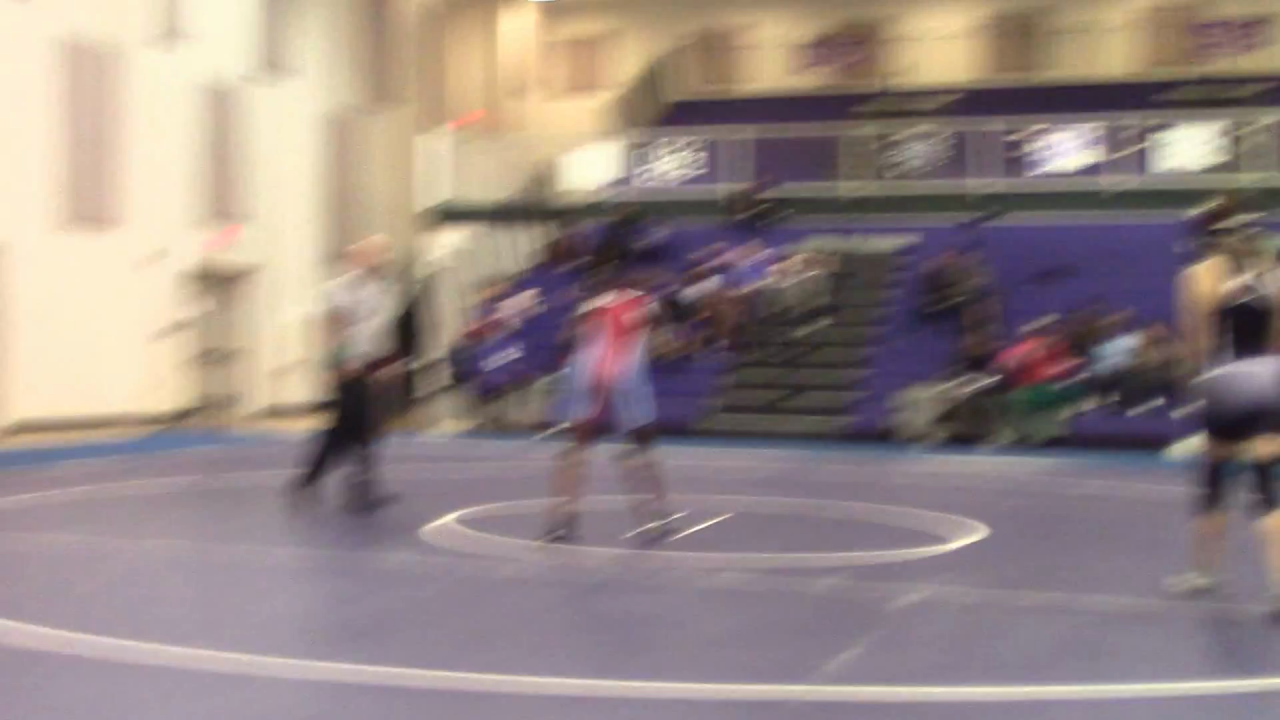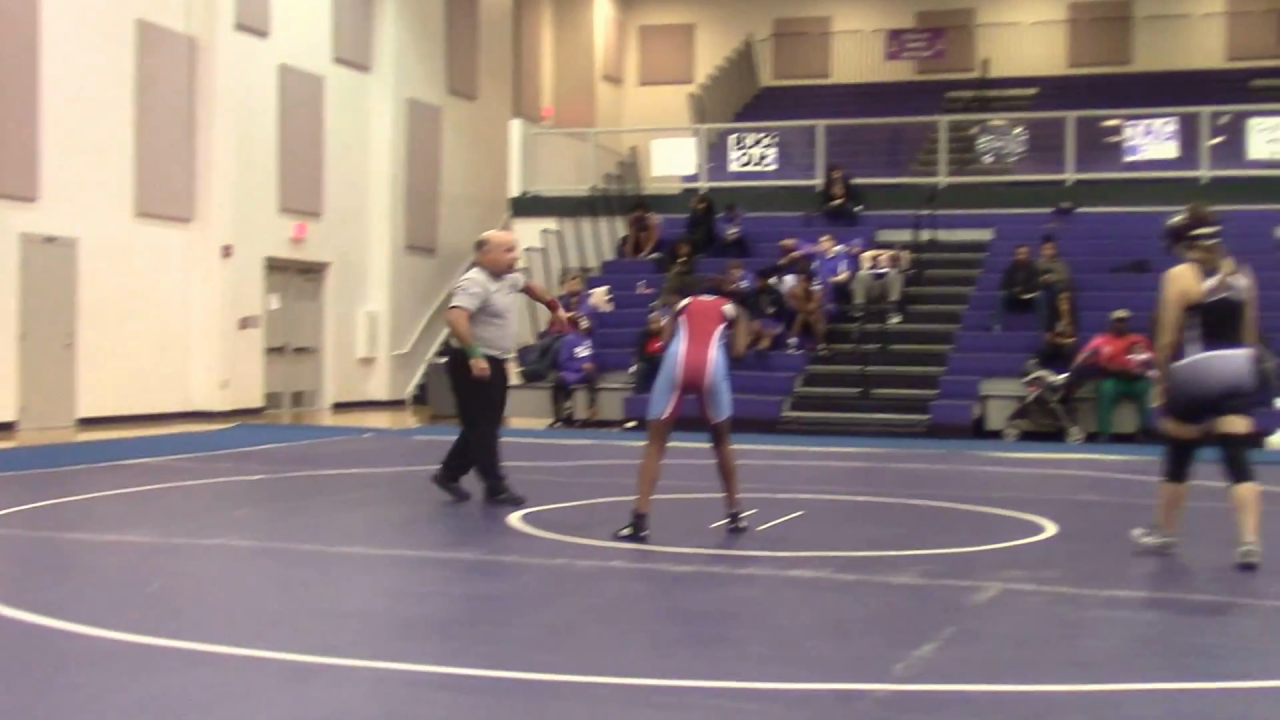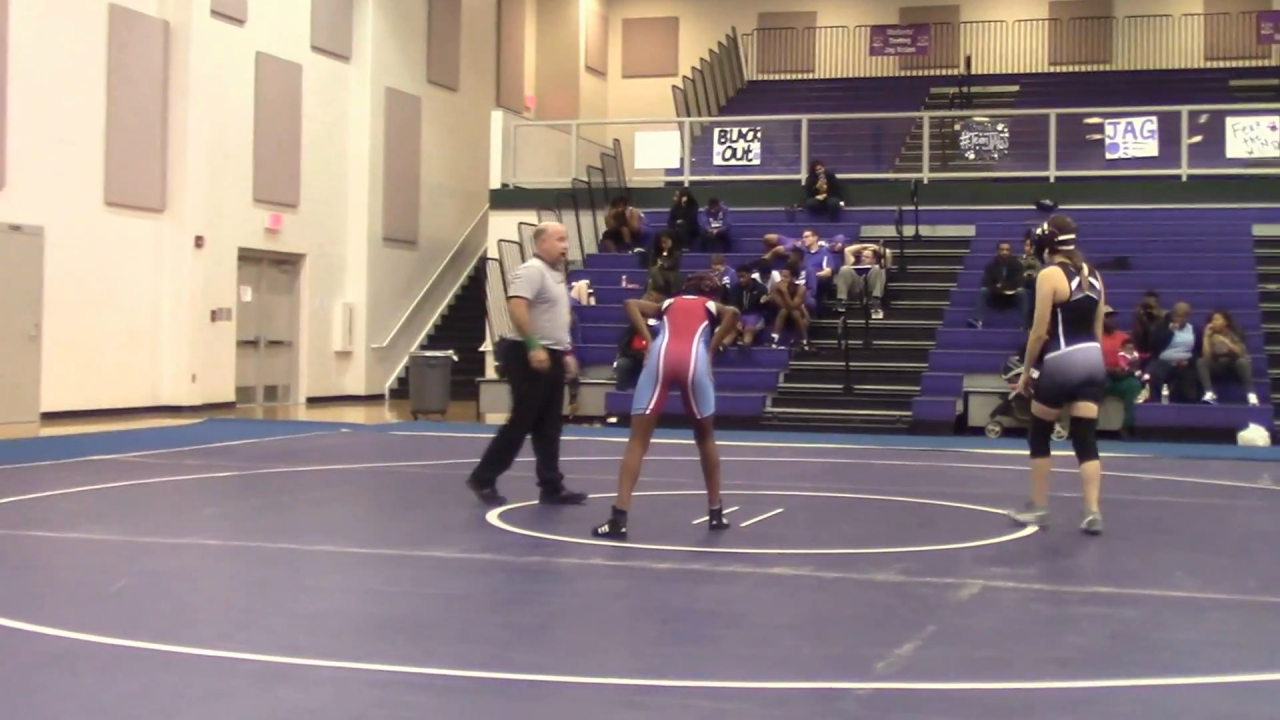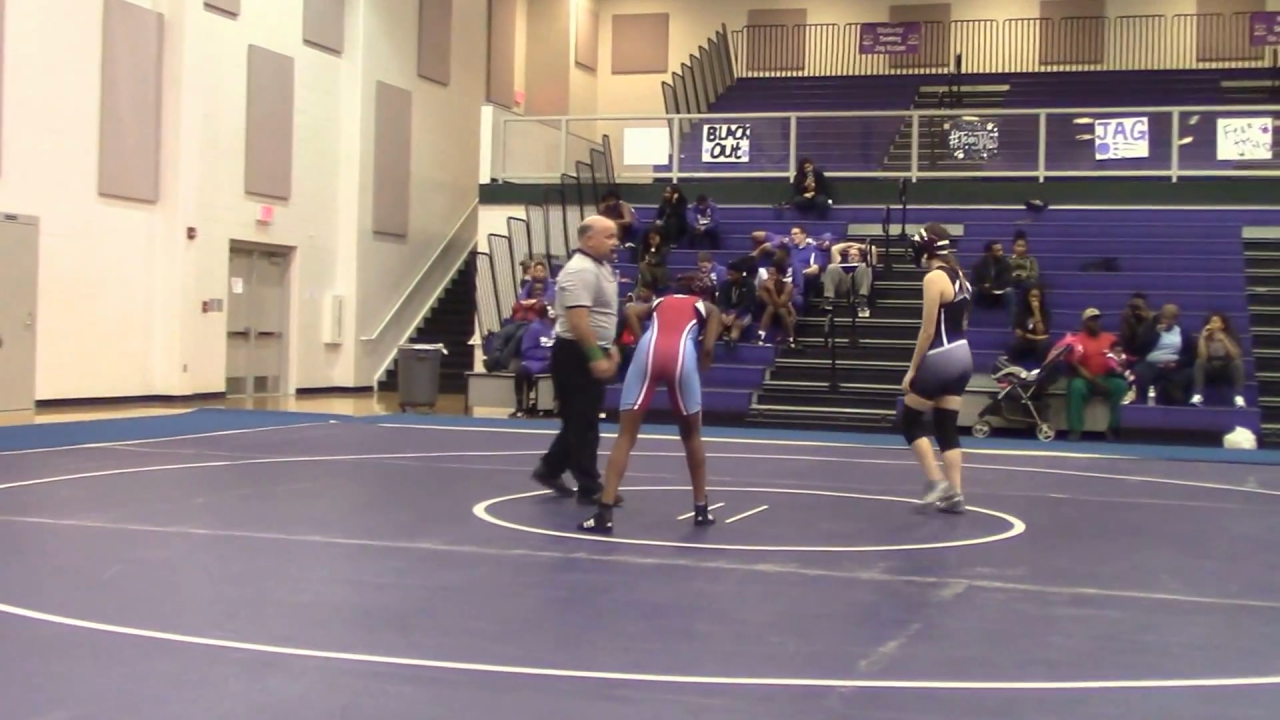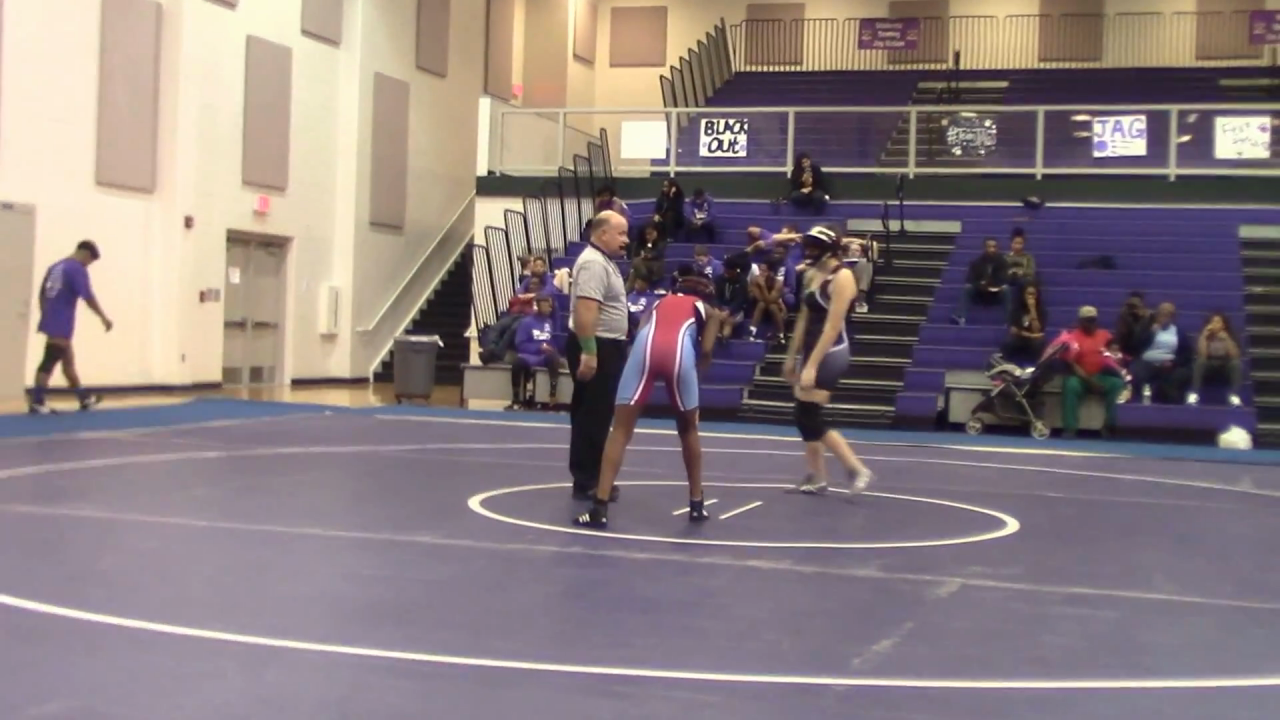
dt=1s
person 1, frame 1
left shoulder: (1206, 274)
left elbow: (1198, 346)
left wrist: (1199, 392)
left hip: (1226, 384)
left knee: (1213, 483)
left ankle: (1203, 572)
person 1, frame 2
left shoulder: (1179, 276)
right shoulder: (1240, 273)
left elbow: (1168, 338)
right elbow: (1248, 330)
left wrist: (1162, 382)
left hip: (1196, 371)
right hip: (1239, 367)
left knee: (1178, 458)
right knee: (1236, 459)
left ankle: (1164, 533)
right ankle: (1248, 542)
person 1, frame 3
left shoulder: (1049, 275)
right shoulder: (1092, 275)
left elbow: (1040, 332)
right elbow: (1098, 328)
left wrist: (1026, 371)
left hip: (1062, 362)
right hip: (1093, 359)
left knee: (1039, 437)
right knee: (1086, 441)
left ankle: (1039, 507)
right ankle: (1093, 512)
person 1, frame 4
left shoulder: (934, 278)
right shoulder: (958, 276)
left elbow: (928, 330)
left wrist: (912, 370)
left hip: (940, 358)
right hip: (962, 356)
left knee: (909, 421)
right knee: (946, 428)
left ankle: (937, 481)
right ankle: (954, 493)
person 1, frame 5
left shoulder: (842, 277)
right shoulder: (812, 274)
left elbow: (832, 327)
left wrist: (811, 366)
right wrist: (792, 356)
left hip: (831, 354)
right hip: (812, 352)
left knee: (811, 418)
right knee: (804, 417)
left ankle: (859, 471)
right ankle: (815, 478)
person 2, frame 1
left shoulder: (384, 288)
right shoulder: (347, 285)
right elbow: (335, 322)
left wrist: (384, 362)
right wrist: (344, 358)
left hip: (370, 366)
right hip: (350, 366)
left knee: (366, 426)
right knee: (347, 425)
left ankle: (363, 487)
right ankle: (307, 479)
person 2, frame 2
left shoulder: (508, 278)
right shoulder: (473, 282)
left elbow: (530, 287)
right elbow: (455, 318)
left wrist: (554, 306)
right wrist: (474, 356)
left hip: (495, 364)
right hip: (471, 364)
left knee: (486, 425)
right knee: (484, 427)
left ankle: (449, 473)
right ankle: (495, 487)
person 2, frame 3
left shoulder: (556, 274)
right shoulder: (532, 270)
right elbow: (517, 308)
left wrist: (566, 354)
right wrist: (534, 347)
left hip: (550, 358)
right hip: (528, 356)
left knee: (550, 425)
right knee: (522, 420)
left ankle: (551, 487)
right ankle: (483, 479)
person 2, frame 4
left shoulder: (602, 267)
right shoulder: (581, 270)
right elbow: (578, 319)
left wrist: (608, 350)
right wrist: (596, 357)
left hip: (592, 352)
right hip: (577, 353)
left knee: (578, 418)
right knee: (585, 420)
left ankle: (549, 468)
right ankle: (588, 487)
person 2, frame 5
left shoulder: (605, 261)
right shoulder: (593, 262)
right elbow: (585, 310)
right wrist: (588, 352)
left hip: (607, 347)
right hip: (594, 349)
left knee: (598, 415)
right knee: (591, 416)
left ankle: (591, 477)
right ankle: (585, 482)
person 3, frame 1
left shoulder: (594, 303)
right shoulder: (643, 308)
left elbow: (579, 335)
right elbow: (643, 348)
left hip: (588, 372)
right hip: (628, 370)
left knee: (576, 447)
right knee: (637, 448)
left ankle: (562, 521)
right ankle: (654, 519)
person 3, frame 2
left shoulder: (685, 303)
right shoulder: (734, 310)
left elbow: (666, 342)
right elbow: (738, 351)
left hip: (676, 362)
right hip: (711, 366)
left knee: (655, 444)
right knee: (722, 443)
left ankle: (640, 522)
right ankle: (734, 515)
person 3, frame 3
left shoulder: (668, 304)
right shoulder: (714, 307)
left elbow: (631, 304)
right elbow: (733, 314)
left wrist: (649, 341)
right wrist: (711, 351)
left hip: (661, 357)
right hip: (694, 359)
left knee: (637, 441)
right knee: (705, 439)
left ankle: (619, 519)
right ankle: (715, 513)
person 3, frame 4
left shoulder: (659, 302)
right shoulder: (708, 307)
left elbow: (631, 313)
right elbow: (707, 348)
right wrist: (698, 373)
left hip: (649, 351)
right hip: (682, 355)
left knee: (626, 436)
right knee: (691, 435)
left ankle: (604, 514)
right ankle: (701, 508)
person 3, frame 5
left shoulder: (662, 301)
right shoulder: (707, 311)
left elbow: (643, 331)
right elbow: (706, 350)
right wrist: (693, 374)
left hip: (647, 346)
right hip: (679, 350)
left knee: (620, 431)
right knee: (688, 431)
left ankle: (599, 508)
right ankle: (696, 504)
